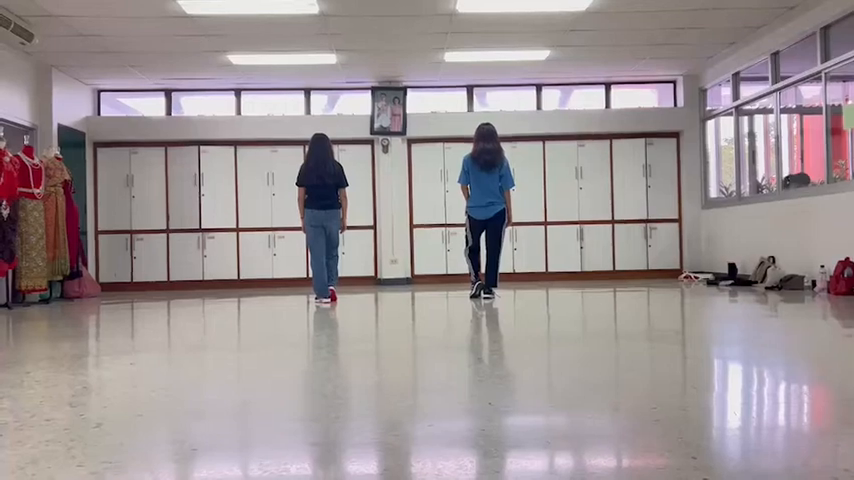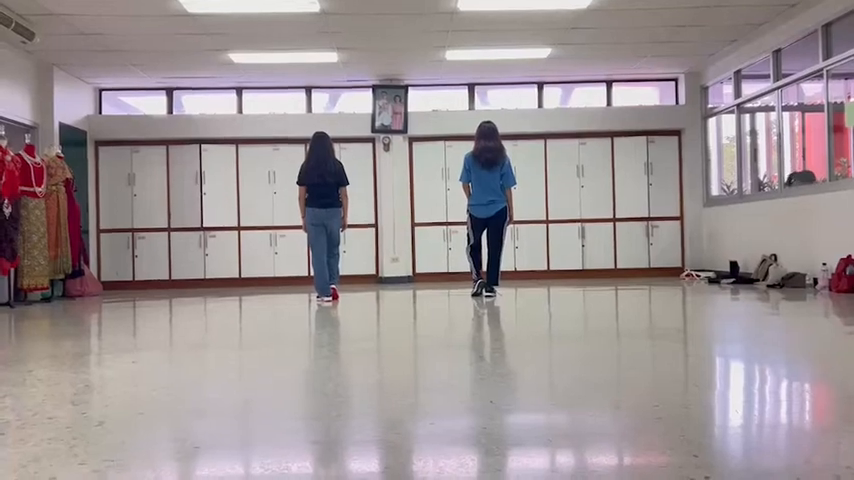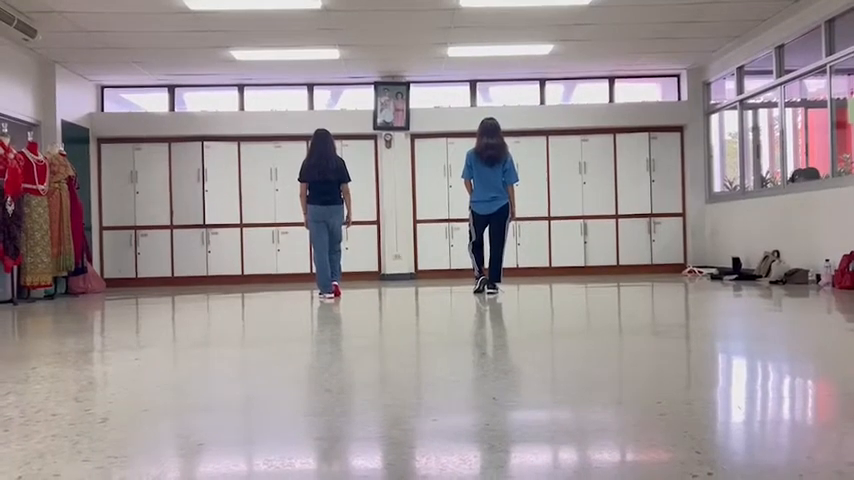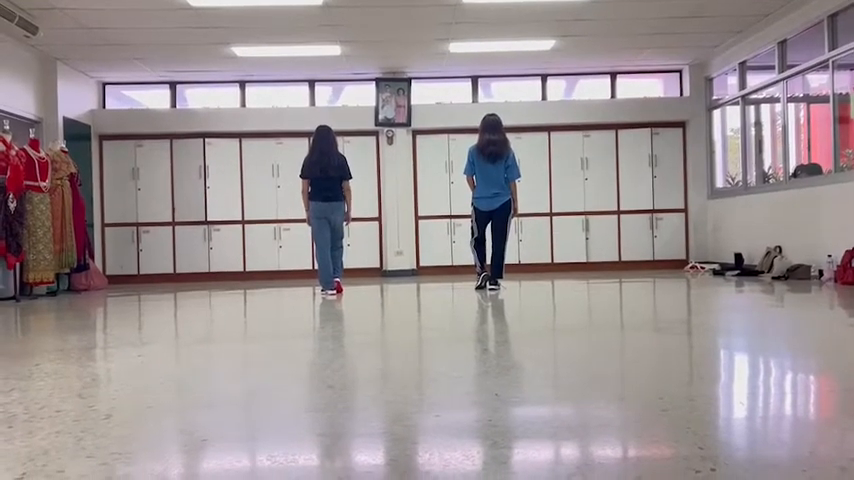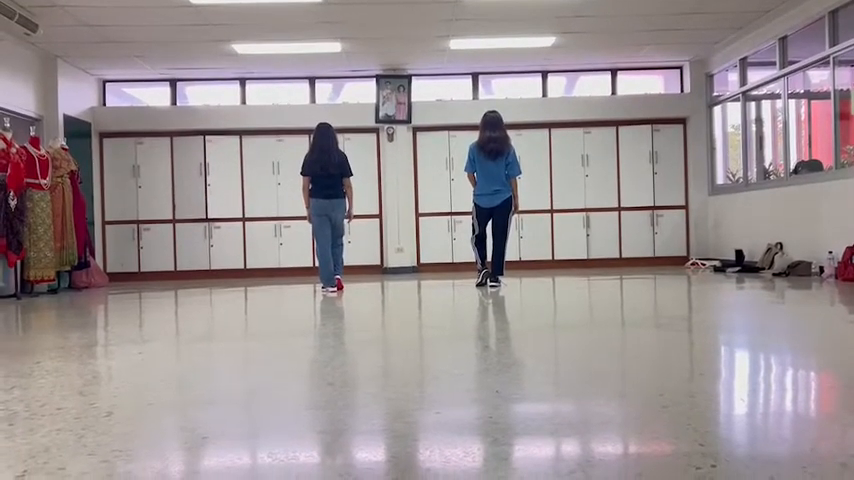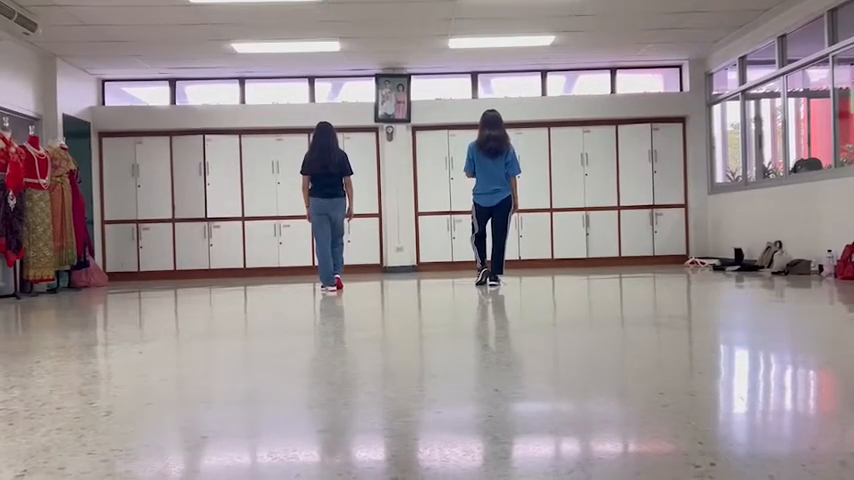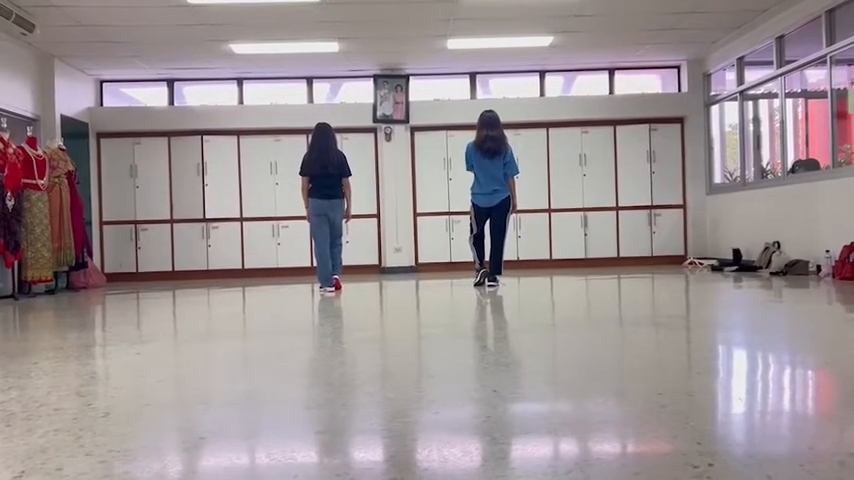
dt=0.5s
person 1, frame 1
left shoulder: (469, 160)
right shoulder: (501, 161)
left elbow: (464, 186)
right elbow: (506, 189)
right wrist: (509, 212)
left hip: (475, 212)
right hip: (497, 212)
left knee: (472, 248)
right knee: (493, 251)
left ankle: (476, 280)
right ankle: (489, 288)
person 1, frame 2
left shoulder: (470, 158)
right shoulder: (502, 159)
left elbow: (465, 184)
right elbow: (507, 187)
right wrist: (511, 210)
left hip: (476, 210)
right hip: (498, 210)
left knee: (473, 246)
right knee: (495, 249)
left ankle: (477, 278)
right ankle: (490, 286)
person 1, frame 3
left shoulder: (472, 155)
right shoulder: (504, 155)
left elbow: (467, 181)
right elbow: (509, 184)
right wrist: (513, 207)
left hip: (478, 207)
right hip: (500, 207)
left knee: (475, 243)
right knee: (497, 246)
left ankle: (480, 275)
right ankle: (492, 283)
person 1, frame 4
left shoulder: (474, 151)
right shoulder: (506, 152)
left elbow: (469, 177)
right elbow: (512, 180)
right wrist: (515, 202)
left hip: (480, 203)
right hip: (503, 203)
left knee: (477, 239)
right knee: (499, 242)
left ankle: (481, 271)
right ankle: (494, 279)
person 1, frame 5
left shoulder: (475, 148)
right shoulder: (507, 148)
left elbow: (470, 174)
right elbow: (512, 177)
right wrist: (516, 198)
left hip: (481, 200)
right hip: (503, 200)
left knee: (478, 236)
right knee: (499, 239)
left ankle: (482, 268)
right ankle: (495, 276)
person 1, frame 6
left shoulder: (474, 147)
right shoulder: (506, 147)
left elbow: (469, 173)
right elbow: (512, 176)
right wrist: (515, 198)
left hip: (481, 199)
right hip: (503, 199)
left knee: (478, 235)
right knee: (499, 238)
left ankle: (482, 267)
right ankle: (494, 275)
person 1, frame 7
left shoulder: (472, 148)
right shoulder: (505, 148)
right elbow: (510, 176)
right wrist: (514, 199)
left hip: (480, 200)
right hip: (502, 199)
left knee: (476, 235)
right knee: (497, 238)
left ankle: (481, 268)
right ankle: (492, 275)
person 2, frame 1
left shoulder: (305, 169)
right shoulder: (336, 167)
left elbow: (301, 197)
right elbow: (343, 196)
left wrist: (302, 218)
right wrist: (344, 218)
left hip: (312, 214)
right hip: (333, 214)
left knee: (317, 255)
right knee: (332, 252)
left ankle: (323, 294)
right ankle: (331, 285)
person 2, frame 2
left shoulder: (306, 167)
right shoulder: (337, 166)
left elbow: (302, 195)
right elbow: (343, 194)
left wrist: (303, 217)
right wrist: (345, 216)
left hip: (313, 213)
right hip: (333, 212)
left knee: (318, 253)
right knee: (333, 251)
left ankle: (325, 292)
right ankle: (333, 284)
person 2, frame 3
left shoulder: (308, 164)
right shoulder: (338, 162)
left elbow: (303, 192)
right elbow: (345, 191)
left wrist: (305, 214)
right wrist: (349, 212)
left hip: (315, 210)
right hip: (335, 209)
left knee: (320, 250)
right knee: (334, 247)
left ankle: (326, 289)
right ankle: (335, 281)
person 2, frame 4
left shoulder: (310, 161)
right shoulder: (340, 160)
left elbow: (305, 189)
right elbow: (346, 188)
left wrist: (307, 211)
right wrist: (348, 210)
left hip: (317, 206)
right hip: (337, 206)
left knee: (322, 246)
right knee: (337, 244)
left ankle: (329, 285)
right ankle: (337, 277)
person 2, frame 5
left shoulder: (310, 158)
right shoulder: (340, 157)
left elbow: (305, 186)
right elbow: (347, 185)
left wrist: (308, 208)
right wrist: (350, 207)
left hip: (318, 203)
right hip: (338, 203)
left knee: (323, 243)
right knee: (337, 241)
left ankle: (329, 282)
right ankle: (337, 275)
person 2, frame 6
left shoulder: (310, 157)
right shoulder: (341, 156)
left elbow: (305, 185)
right elbow: (348, 183)
left wrist: (307, 207)
right wrist: (351, 205)
left hip: (318, 202)
right hip: (337, 202)
left knee: (322, 243)
right knee: (337, 240)
left ankle: (329, 282)
right ankle: (337, 274)
person 2, frame 7
left shoulder: (309, 158)
right shoulder: (339, 156)
left elbow: (305, 186)
right elbow: (346, 184)
left wrist: (307, 208)
right wrist: (349, 207)
left hip: (316, 203)
right hip: (336, 203)
left knee: (321, 243)
right knee: (336, 241)
left ankle: (327, 282)
right ankle: (335, 274)
